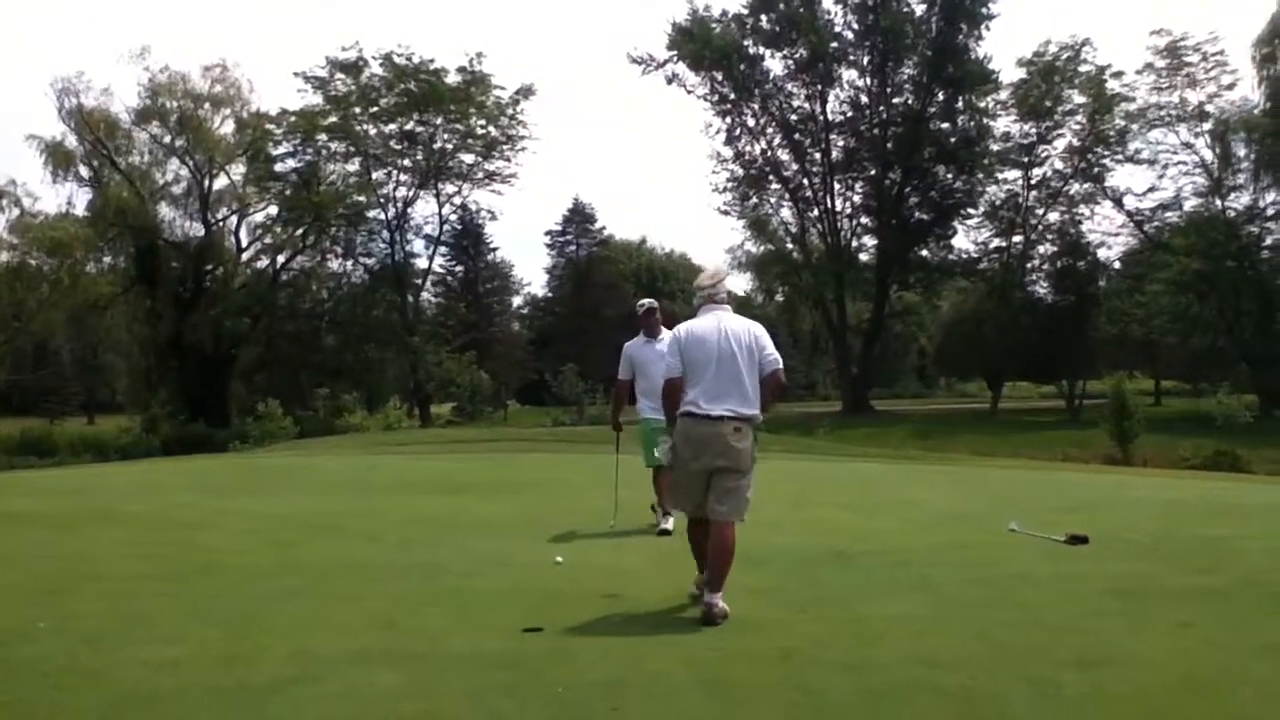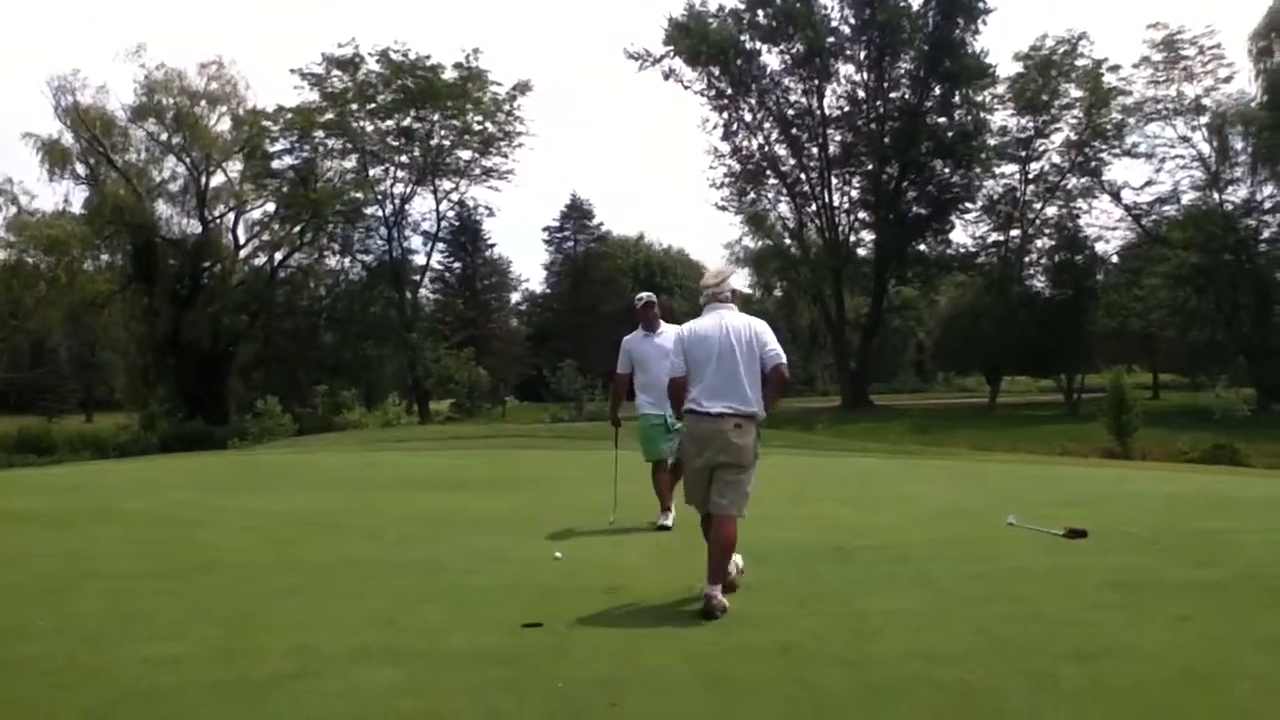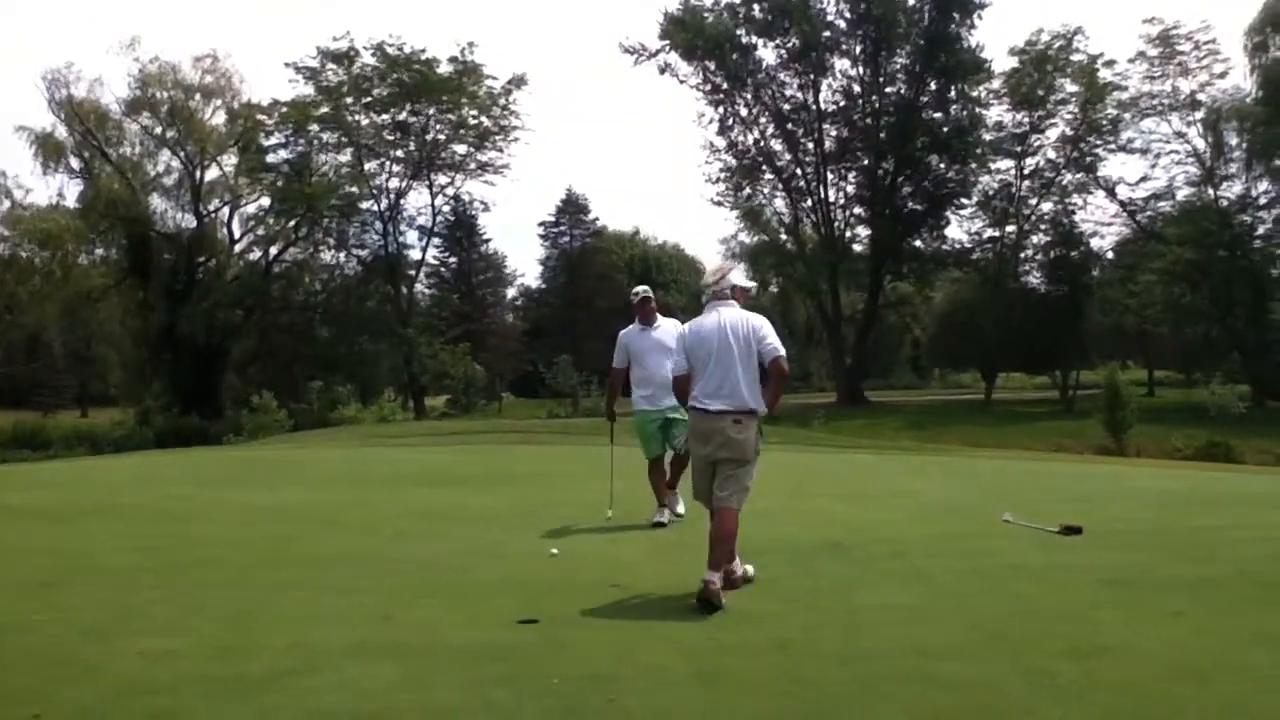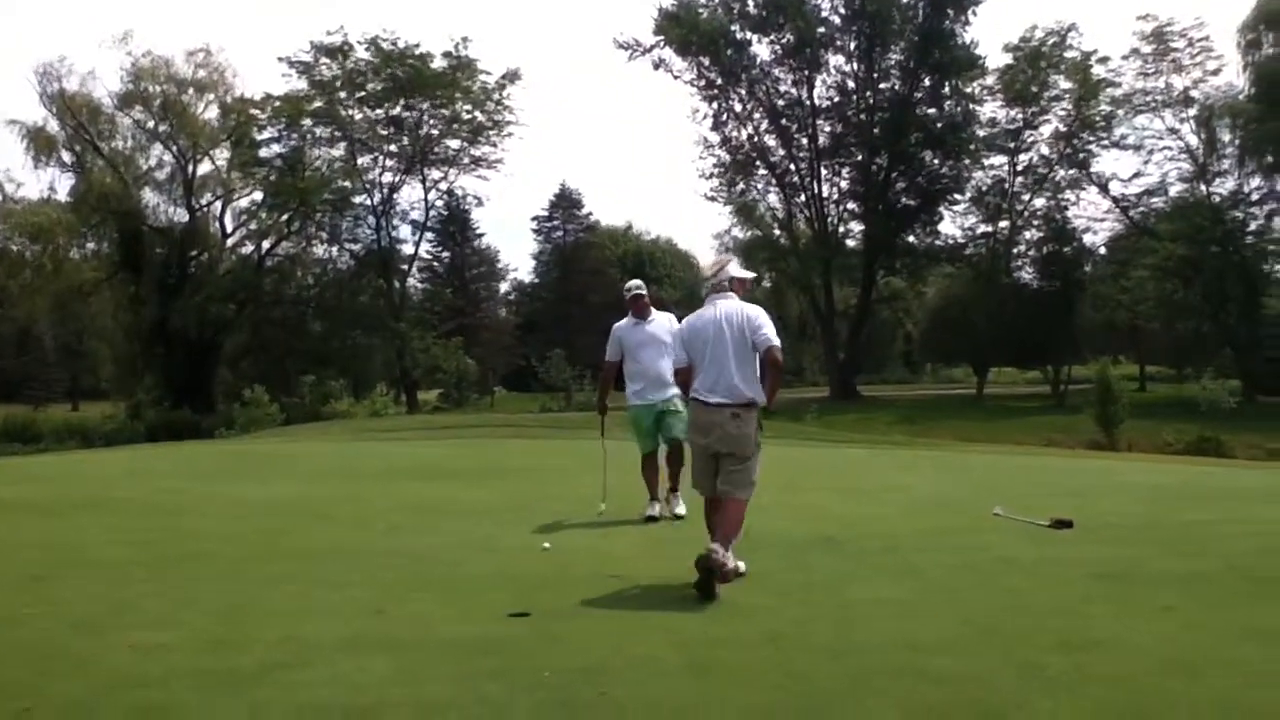
dt=0.1s
person 1, frame 1
left shoulder: (683, 332)
right shoulder: (752, 329)
left elbow: (672, 388)
right elbow: (776, 380)
left wrist: (674, 426)
right wrist: (753, 411)
left hip: (694, 429)
right hip: (737, 432)
left knee: (697, 513)
right knee: (724, 518)
left ankle: (705, 581)
right ankle: (713, 599)
person 1, frame 2
left shoulder: (687, 332)
right shoulder: (755, 326)
left elbow: (676, 386)
right elbow: (780, 375)
right wrist: (761, 408)
left hip: (697, 427)
right hip: (738, 429)
left knee: (709, 508)
right knee: (726, 512)
left ankle: (721, 572)
right ankle: (713, 592)
person 1, frame 3
left shoulder: (690, 330)
right shoulder: (754, 322)
left elbow: (680, 384)
right elbow: (780, 368)
right wrist: (767, 404)
left hip: (702, 423)
right hip: (740, 424)
left knee: (715, 504)
right knee: (728, 505)
left ankle: (729, 568)
right ankle: (713, 580)
person 1, frame 4
left shoulder: (690, 322)
right shoulder: (751, 313)
left elbow: (682, 376)
right elbow: (774, 360)
right wrist: (768, 395)
left hip: (701, 415)
right hip: (740, 416)
left knee: (713, 494)
right knee: (734, 496)
left ankle: (723, 561)
right ankle: (714, 553)
person 2, frame 1
right shoulder: (631, 348)
right elbow: (622, 384)
right wrist: (615, 415)
right hip: (651, 415)
right knee: (660, 465)
left ankle: (663, 504)
right ankle: (666, 513)
person 2, frame 2
left shoulder: (676, 333)
right shoulder: (629, 342)
right elbow: (621, 379)
right wrist: (614, 411)
right hip: (649, 411)
right knee: (658, 460)
left ankle: (666, 492)
right ankle: (665, 509)
person 2, frame 3
left shoulder: (674, 326)
right shoulder: (626, 336)
right elbow: (618, 373)
right wrist: (610, 405)
left hip: (676, 403)
right hip: (646, 407)
left knee: (683, 451)
right knee: (656, 457)
left ankle: (671, 488)
right ankle: (662, 506)
person 2, frame 4
left shoulder: (669, 320)
right shoulder: (619, 330)
right elbow: (610, 367)
right wrist: (602, 399)
left hip: (670, 395)
right hip: (639, 401)
left knee: (676, 444)
right knee: (649, 451)
left ankle: (674, 493)
right ankle: (654, 500)
